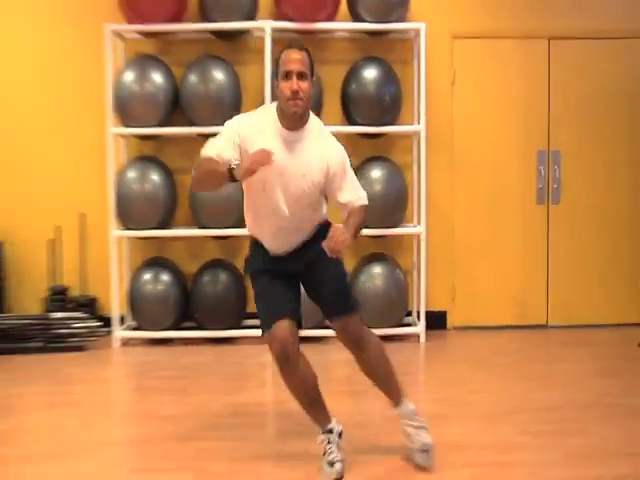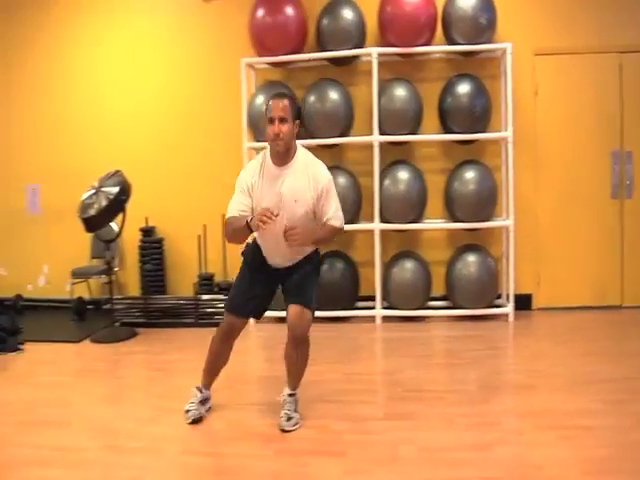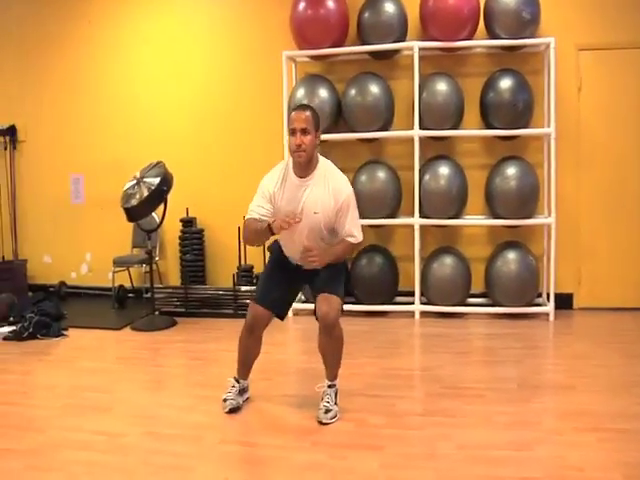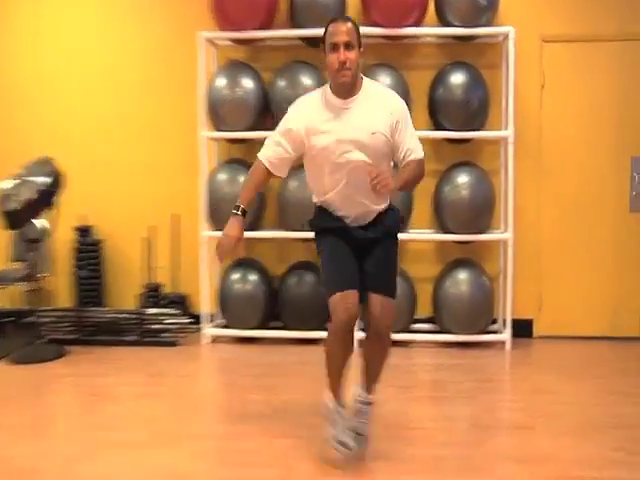
dt=0.4s
person 1, frame 1
left shoulder: (326, 147)
right shoulder: (247, 126)
left elbow: (357, 204)
right elbow: (200, 178)
left wrist: (348, 229)
right wrist: (236, 170)
left hip: (313, 245)
right hip: (266, 252)
left knee: (352, 331)
right knee: (284, 344)
left ankle: (406, 411)
right ankle: (328, 431)
person 1, frame 2
left shoulder: (316, 173)
right shoulder: (251, 173)
left elbow: (335, 227)
right elbow: (230, 232)
left wrist: (310, 236)
right wrist: (248, 224)
left hip: (303, 260)
right hip: (261, 257)
left knee: (298, 325)
right knee: (229, 326)
left ankle: (291, 396)
right ankle: (203, 392)
person 1, frame 3
left shoulder: (338, 185)
right shoulder: (274, 180)
left elbow: (353, 241)
right elbow: (249, 234)
left wrist: (324, 255)
right wrist: (271, 227)
left hip: (328, 260)
right hip: (285, 258)
left knee: (328, 315)
right knee: (254, 320)
left ankle: (330, 389)
right ankle: (240, 384)
person 1, frame 4
left shoulder: (388, 103)
right shoulder: (304, 112)
left elbow: (417, 164)
right elbow: (266, 164)
left wrist: (397, 181)
right wrist: (237, 215)
left hip: (379, 223)
right hip: (334, 225)
left knee: (380, 316)
right knee: (343, 311)
left ankle: (365, 399)
right ankle: (336, 404)
